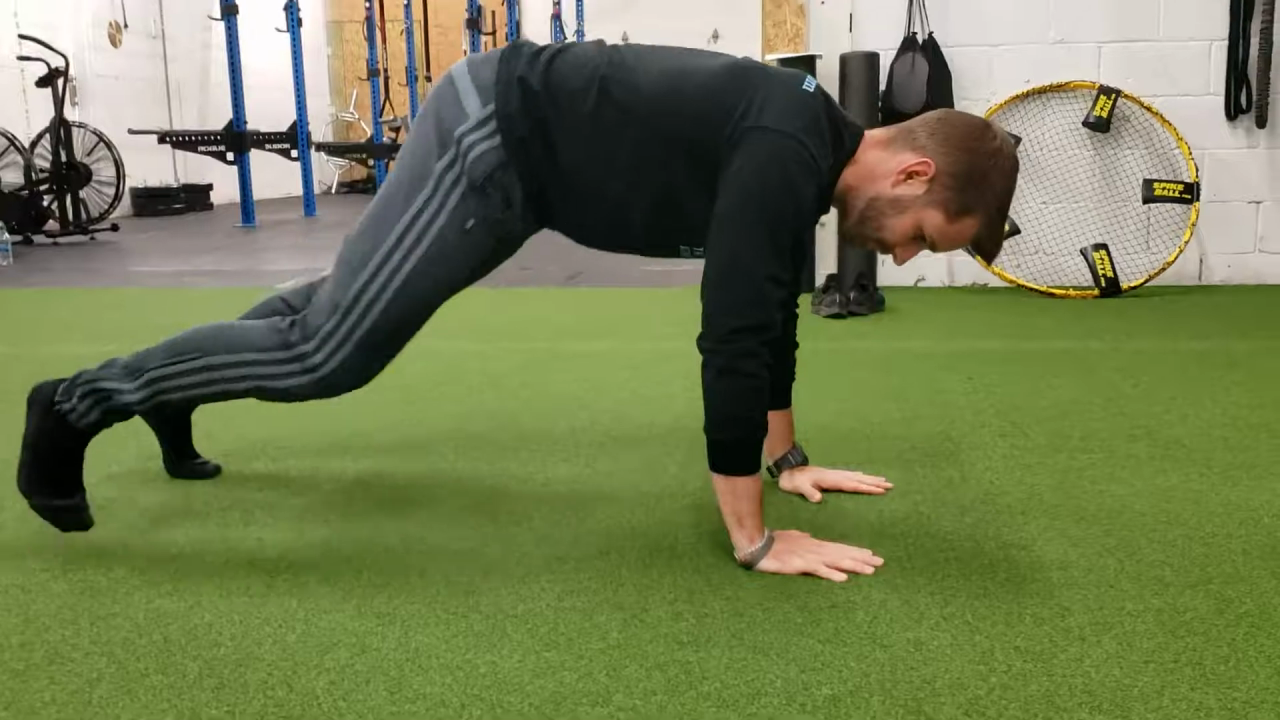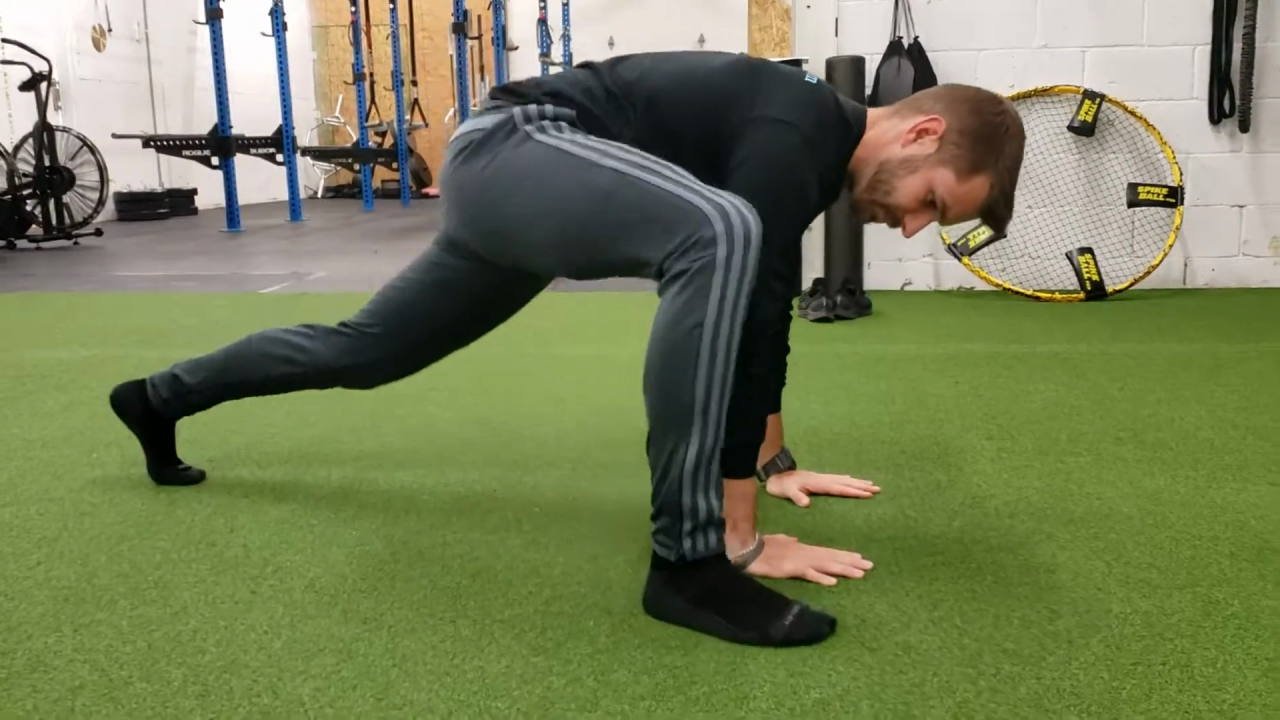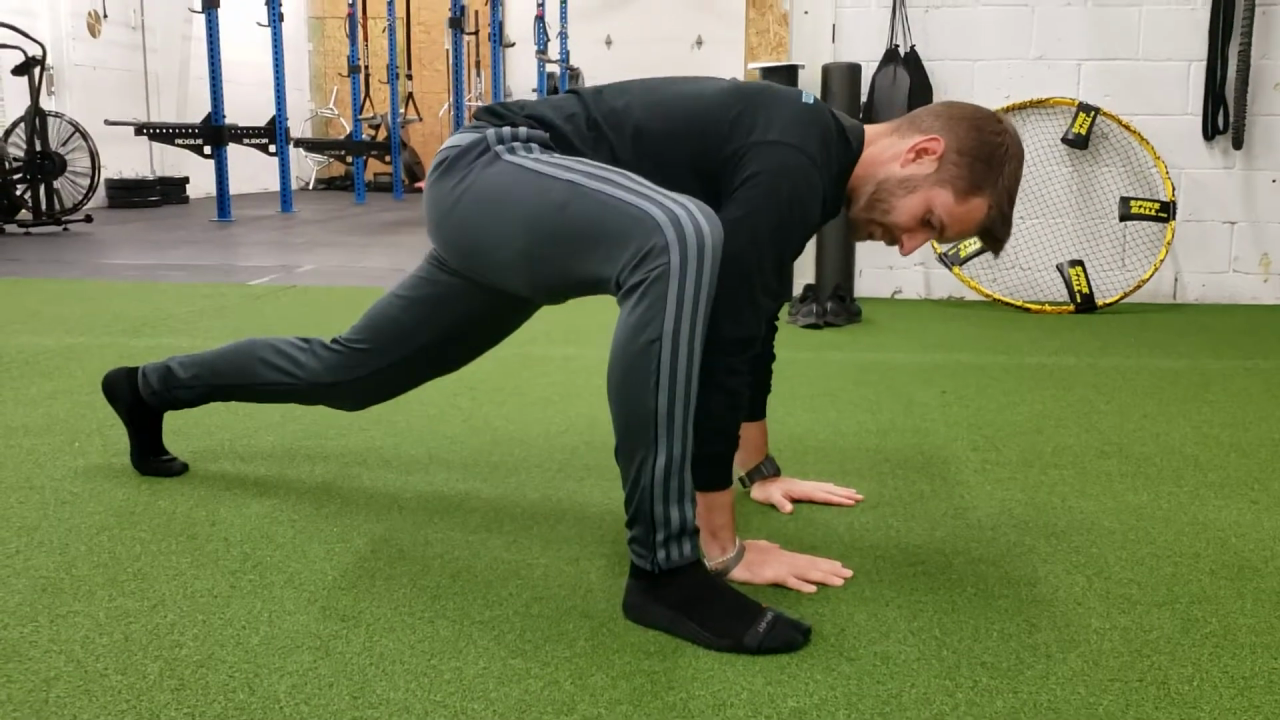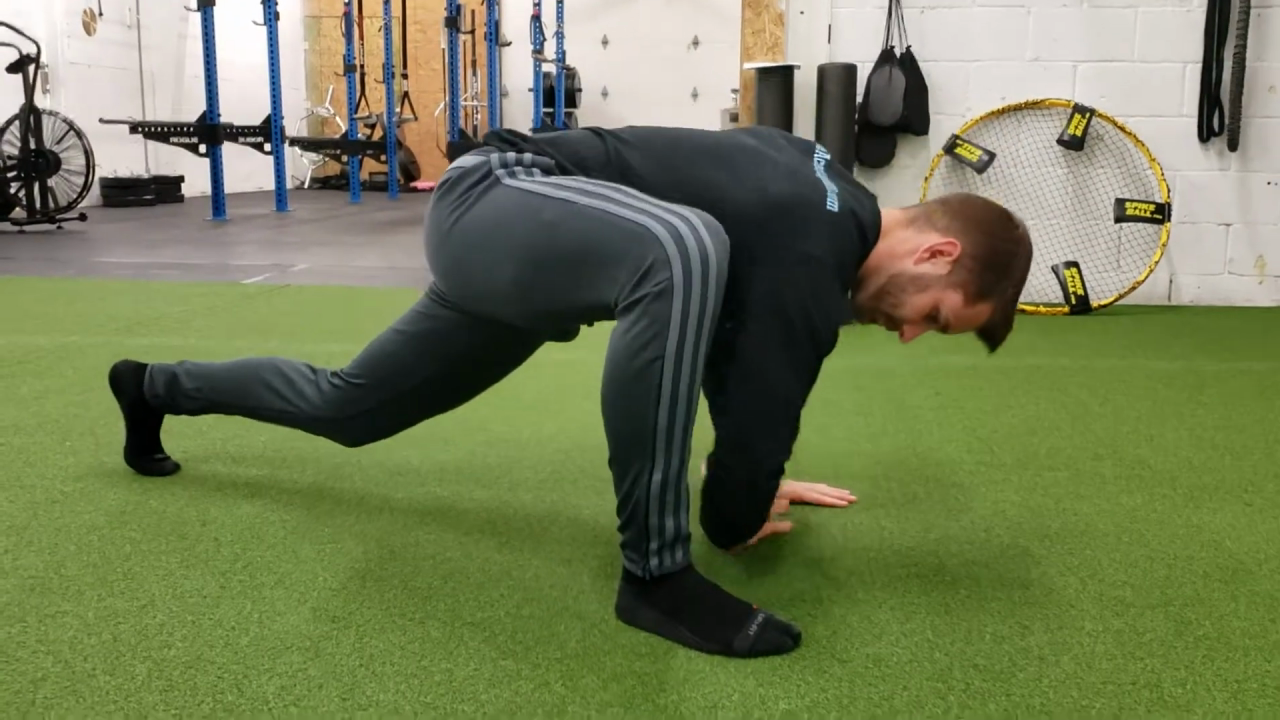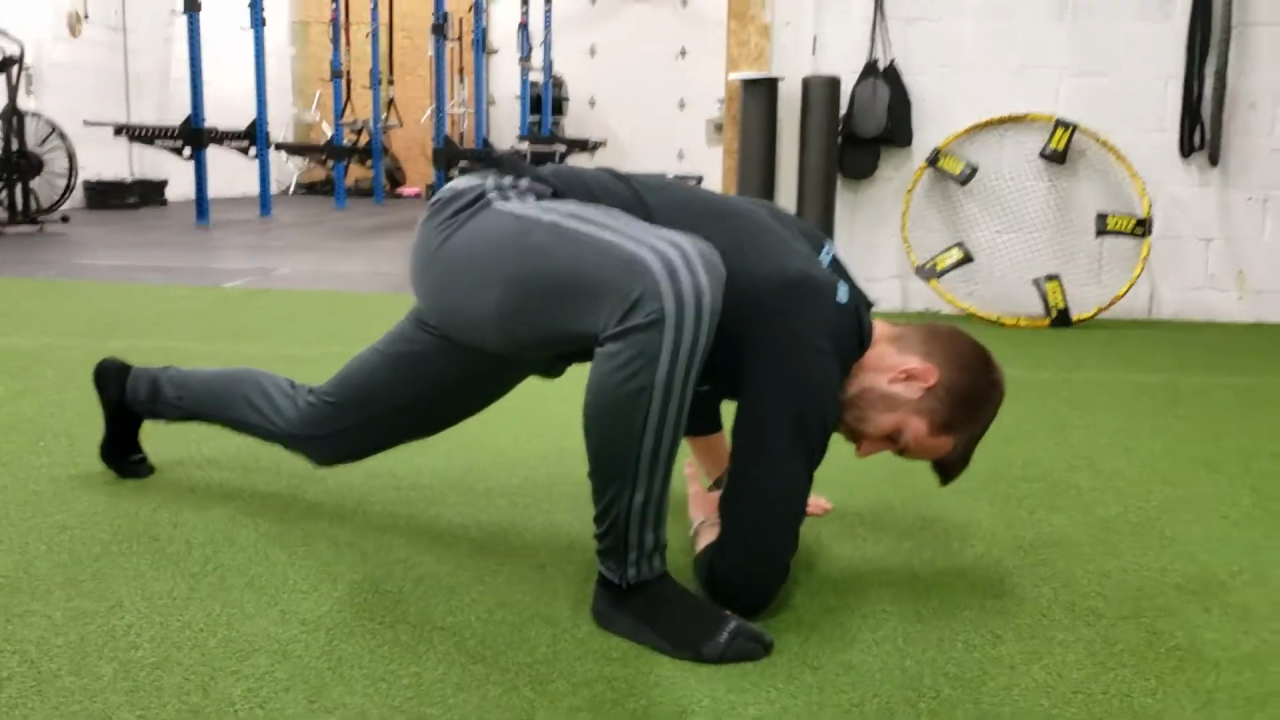
dt=0.5s
person 1, frame 1
left shoulder: (806, 157)
right shoulder: (789, 152)
left elbow: (771, 310)
right elbow: (733, 332)
left wrist: (786, 457)
right wrist: (753, 538)
left hip: (521, 161)
right hip: (488, 129)
left knee: (354, 309)
right knee: (331, 345)
left ankle: (172, 408)
right ankle: (77, 404)
person 1, frame 2
left shoulder: (811, 143)
right shoulder: (794, 138)
left elbow: (761, 308)
right elbow: (741, 320)
left wrist: (770, 461)
right wrist: (740, 539)
left hip: (521, 181)
right hip: (510, 147)
left knee: (364, 347)
right knee: (722, 234)
left ankle: (158, 398)
right ankle: (689, 560)
person 1, frame 3
left shoulder: (805, 146)
right shoulder: (796, 161)
left elbow: (744, 315)
right elbow: (716, 337)
left wrist: (757, 467)
right wrist: (718, 543)
left hip: (504, 207)
right hip: (487, 172)
left knee: (348, 373)
right knee: (678, 236)
left ankle: (149, 387)
right ankle: (666, 565)
person 1, frame 4
left shoulder: (826, 198)
right shoulder: (813, 261)
left elbow: (724, 327)
right elbow: (739, 485)
left wrist: (757, 482)
right wrist: (744, 526)
left hip: (499, 234)
right hip: (489, 202)
left knee: (345, 406)
right knee: (683, 250)
left ankle: (154, 388)
right ankle: (655, 571)
person 1, frame 5
left shoulder: (816, 295)
right shoulder: (807, 345)
right elbow: (746, 579)
left wrist: (726, 482)
right wrist: (737, 517)
left hip: (493, 270)
right hip: (480, 233)
left knee: (318, 427)
right knee: (676, 280)
left ankle: (136, 390)
right ankle: (630, 581)
